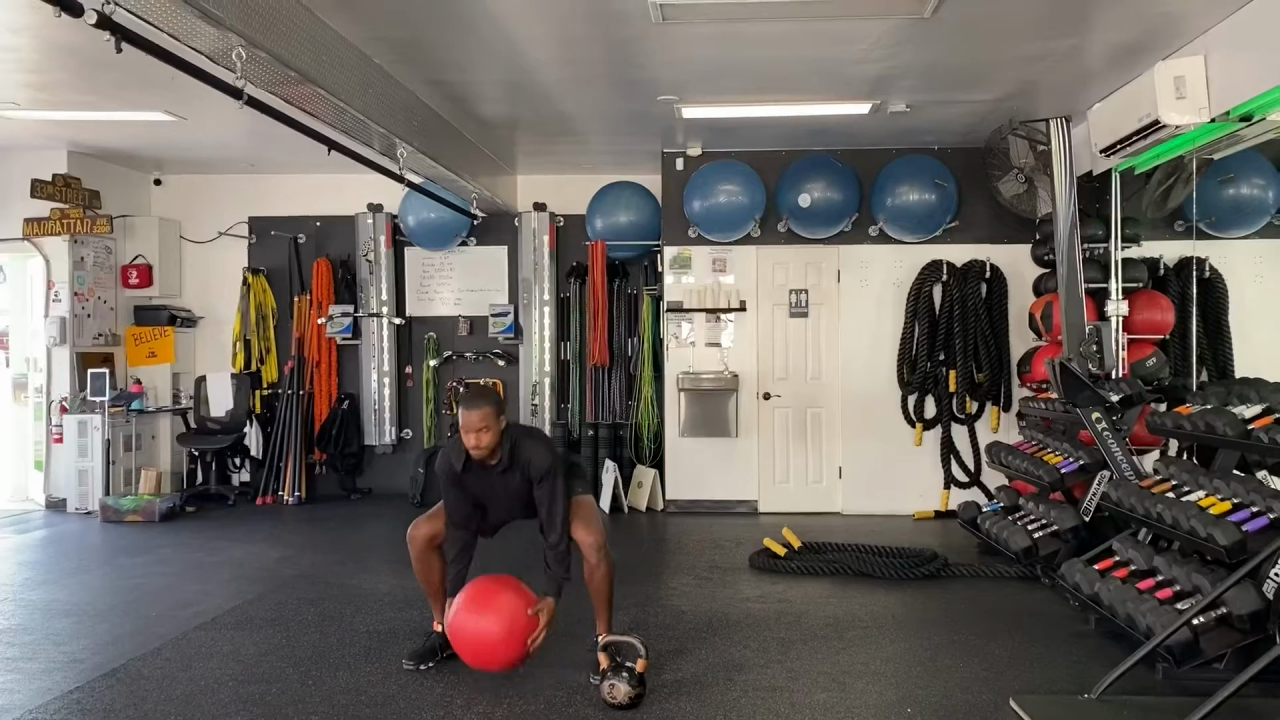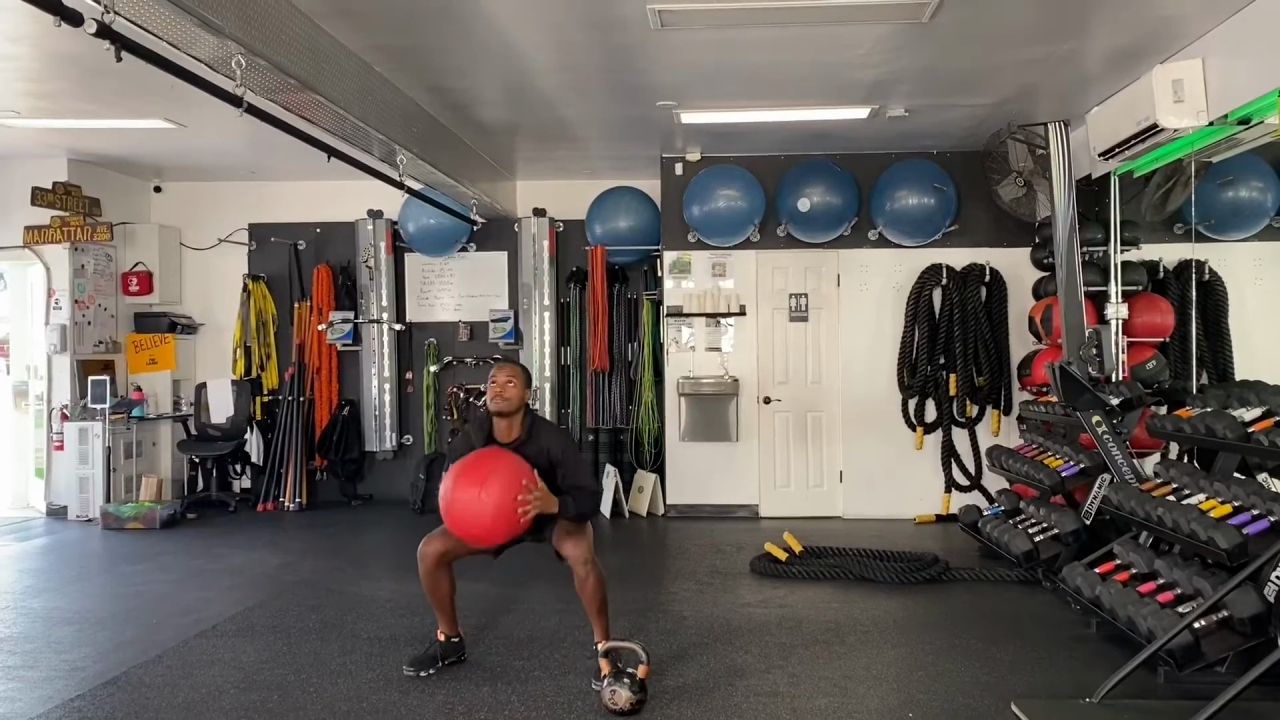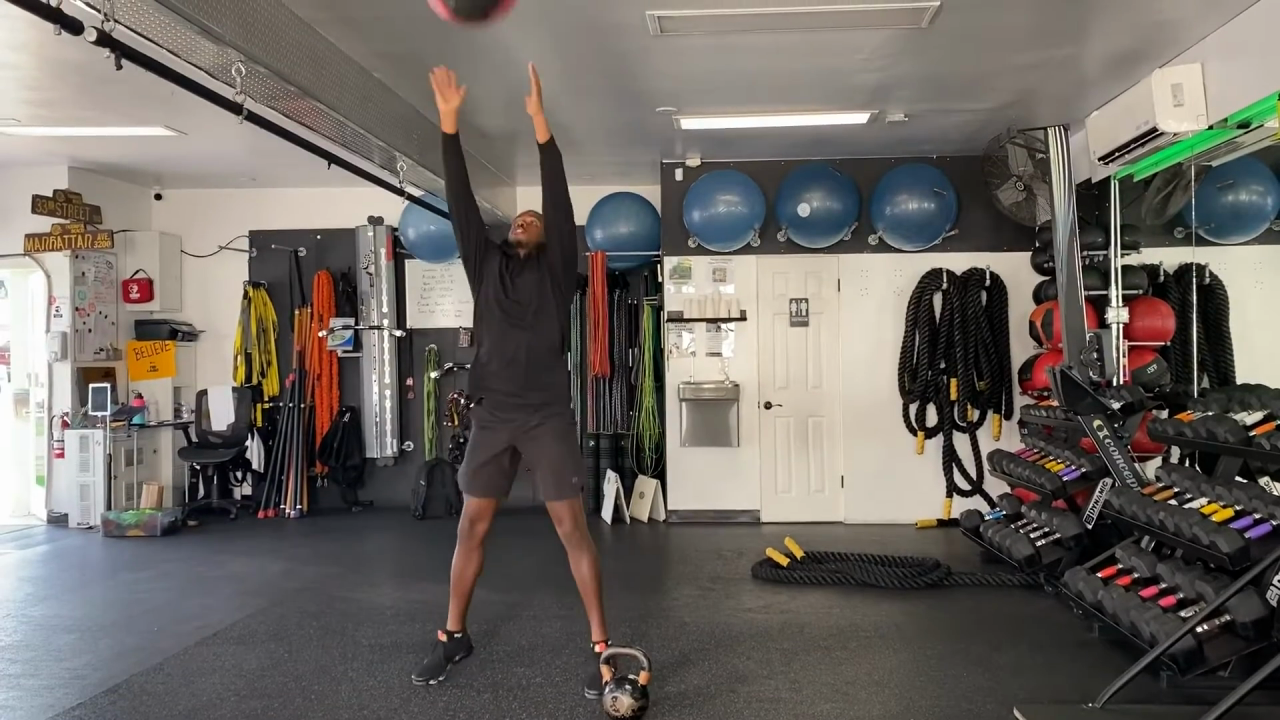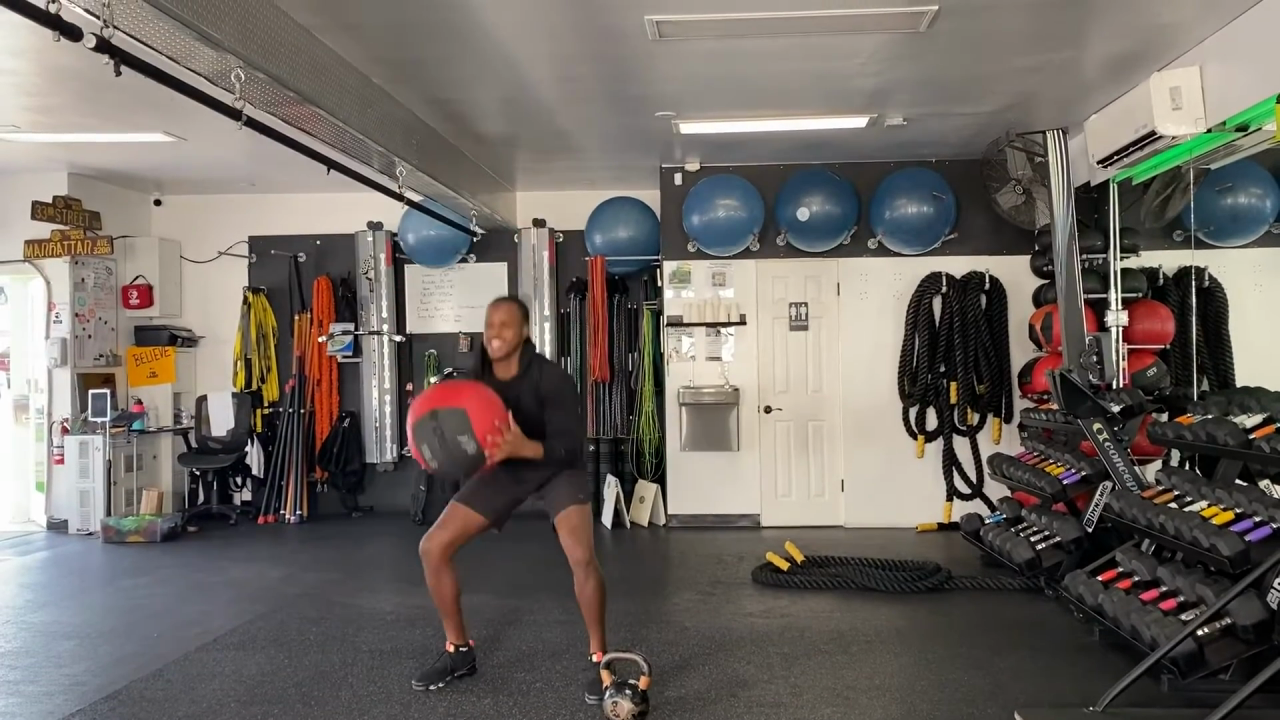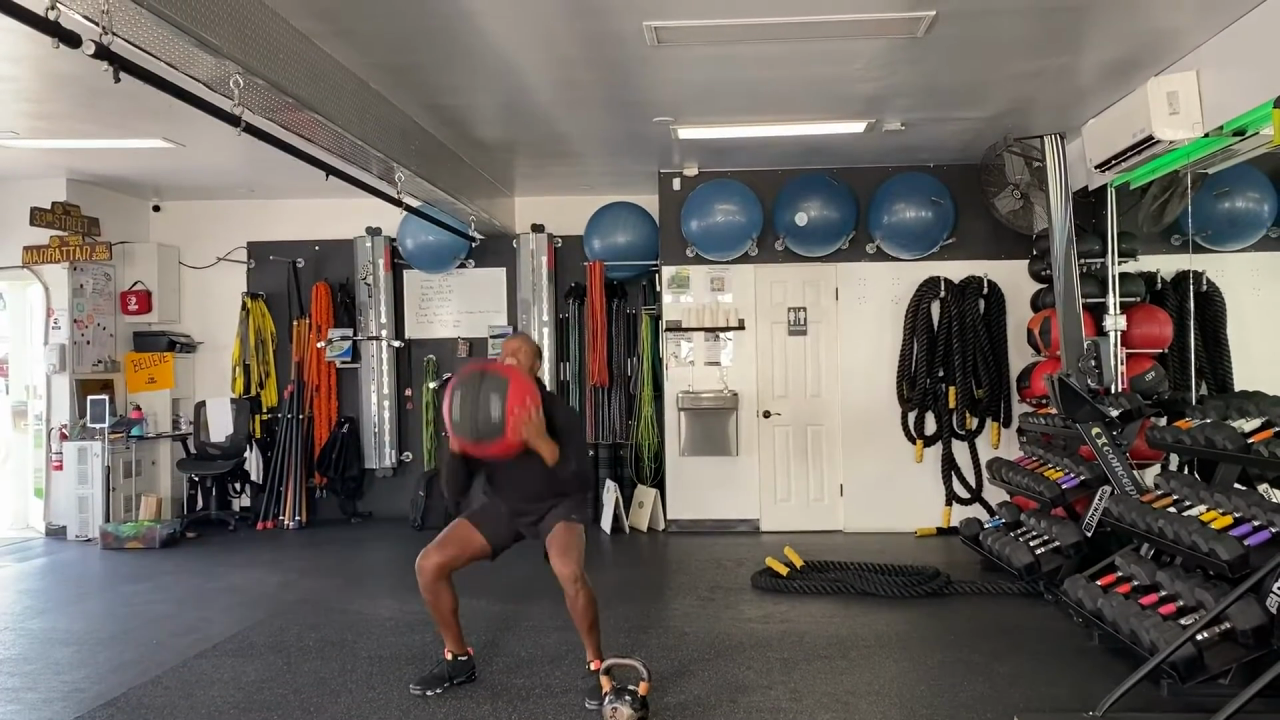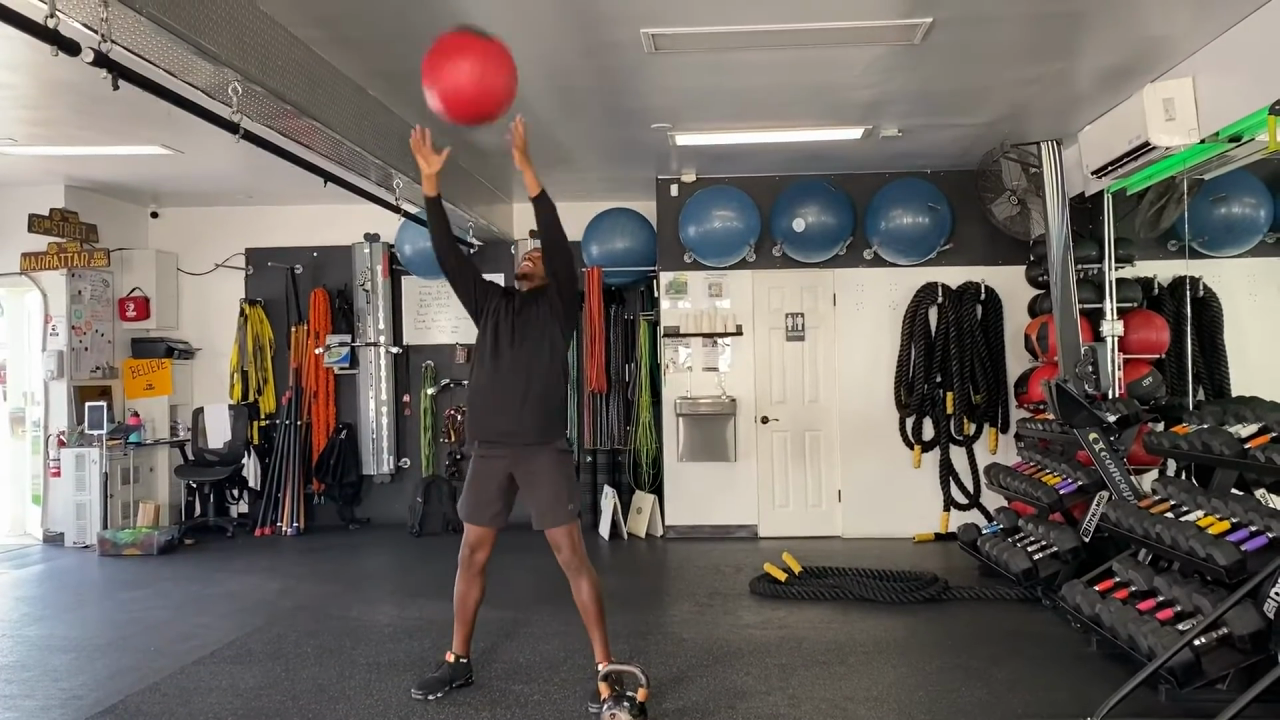
dt=0.7s
person 1, frame 1
left shoulder: (537, 452)
right shoulder: (450, 459)
left elbow: (555, 527)
right elbow: (459, 528)
left wrist: (550, 596)
right wrist: (453, 593)
left hip: (562, 486)
right hip: (492, 500)
left knee: (592, 542)
right knee: (420, 534)
right ankle: (443, 631)
person 1, frame 2
left shoulder: (553, 440)
right shoulder: (469, 440)
left elbow: (590, 501)
left wrist: (551, 503)
left hip: (555, 513)
left knee: (581, 557)
right knee: (429, 551)
right ankle: (449, 641)
person 1, frame 3
left shoulder: (556, 270)
right shoulder: (486, 265)
left elbow: (559, 202)
right elbow: (460, 201)
left wrist: (539, 120)
right wrist: (449, 121)
left hip: (547, 416)
right hip: (492, 416)
left knee: (572, 531)
right knee: (471, 529)
left ankle: (600, 646)
right ankle: (454, 636)
person 1, frame 4
left shoulder: (549, 378)
right shoulder: (474, 382)
left elbow: (571, 447)
left wrist: (525, 449)
left hip: (557, 472)
right hip: (501, 473)
left knee: (581, 558)
right knee: (434, 548)
left ankle: (599, 658)
right ankle: (458, 649)
person 1, frame 5
left shoulder: (558, 413)
left elbow: (582, 481)
right elbow: (453, 491)
left wrist: (542, 443)
right wrist: (456, 446)
left hip: (556, 505)
right hip: (501, 507)
left knee: (570, 573)
right knee: (430, 565)
left ankle: (596, 665)
right ankle: (458, 658)
person 1, frame 6
left shoulder: (562, 304)
right shoulder: (490, 302)
left elbow: (560, 245)
right elbow: (447, 256)
left wrist: (526, 168)
right wrist: (431, 181)
left hip: (543, 449)
right hip: (489, 449)
left knee: (572, 560)
right knee: (472, 557)
left ankle: (605, 668)
right ankle: (458, 661)
